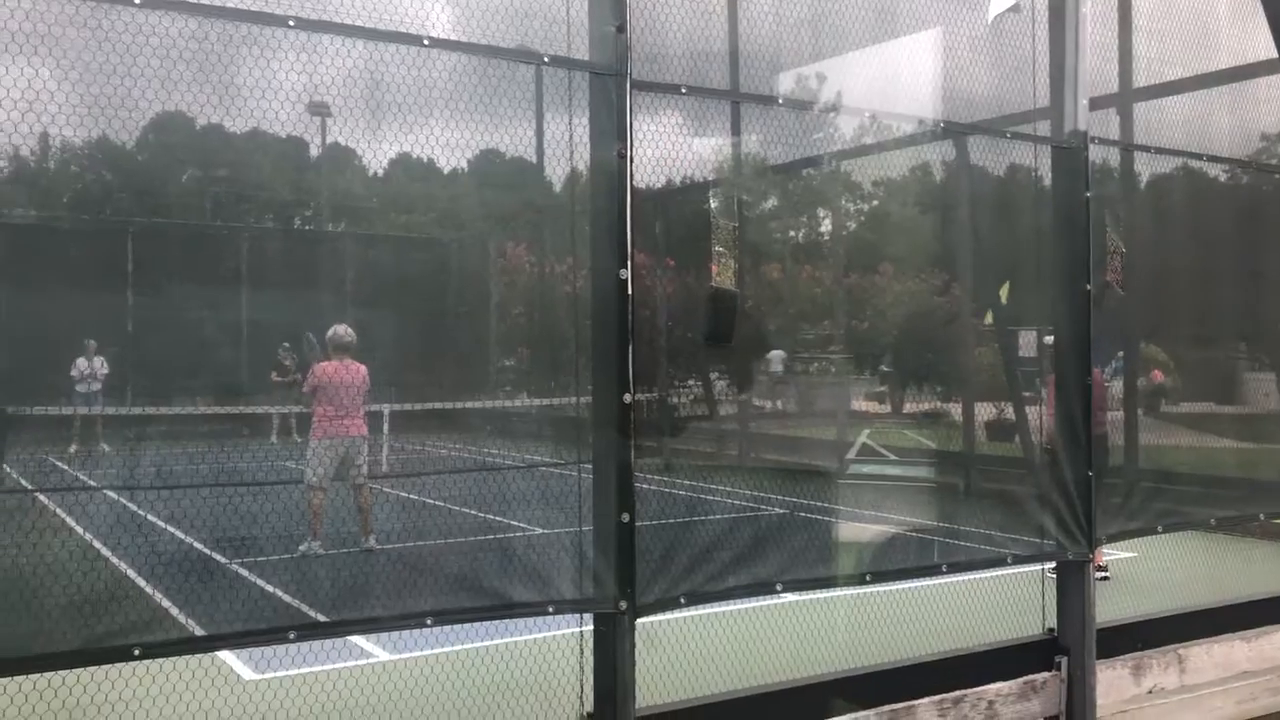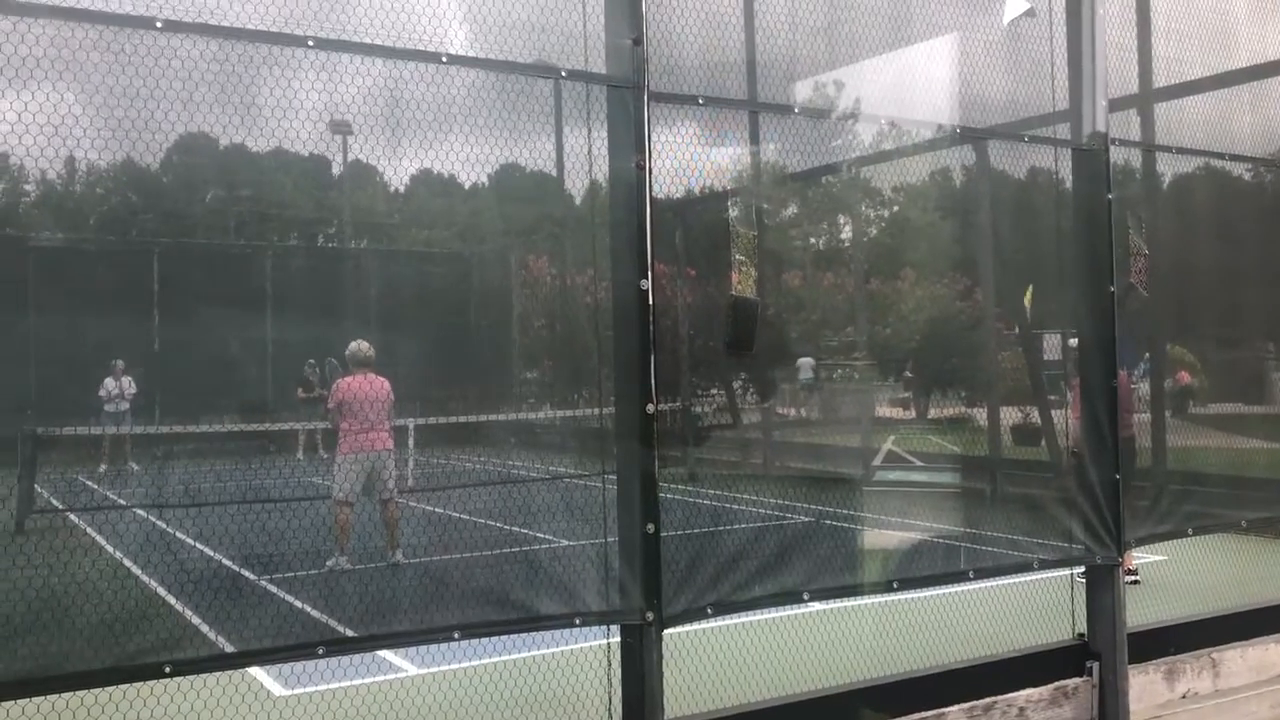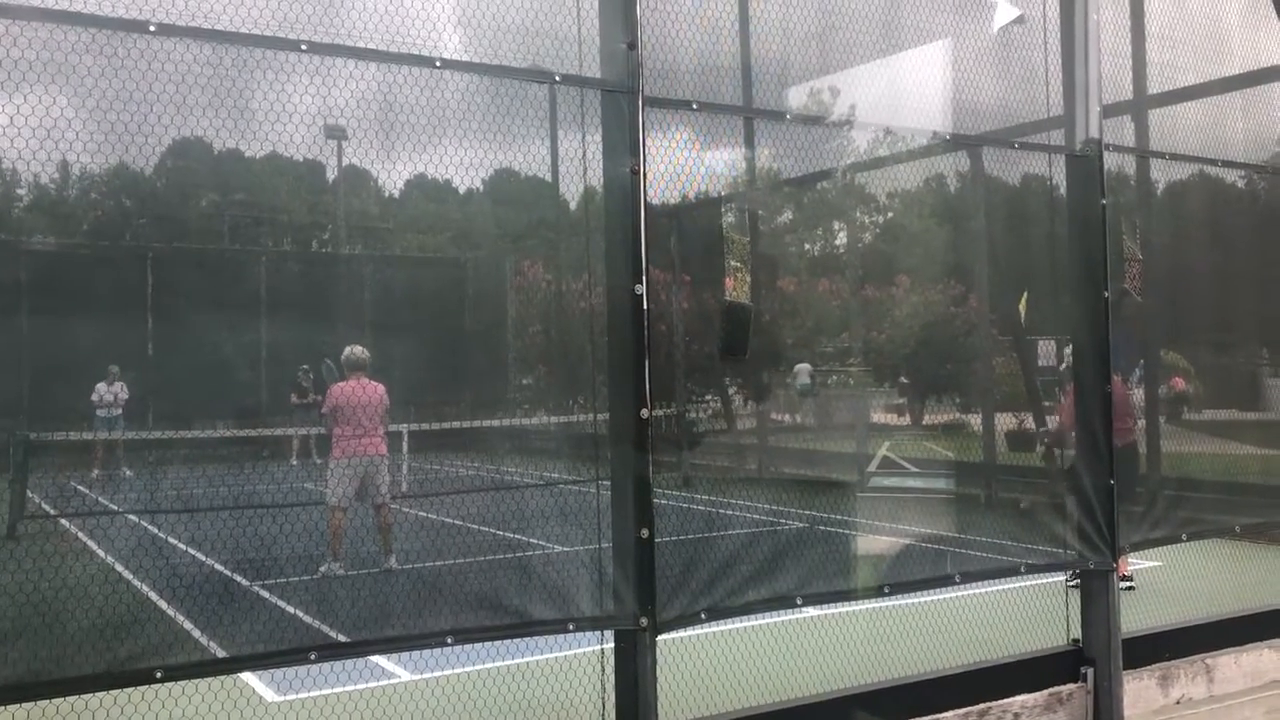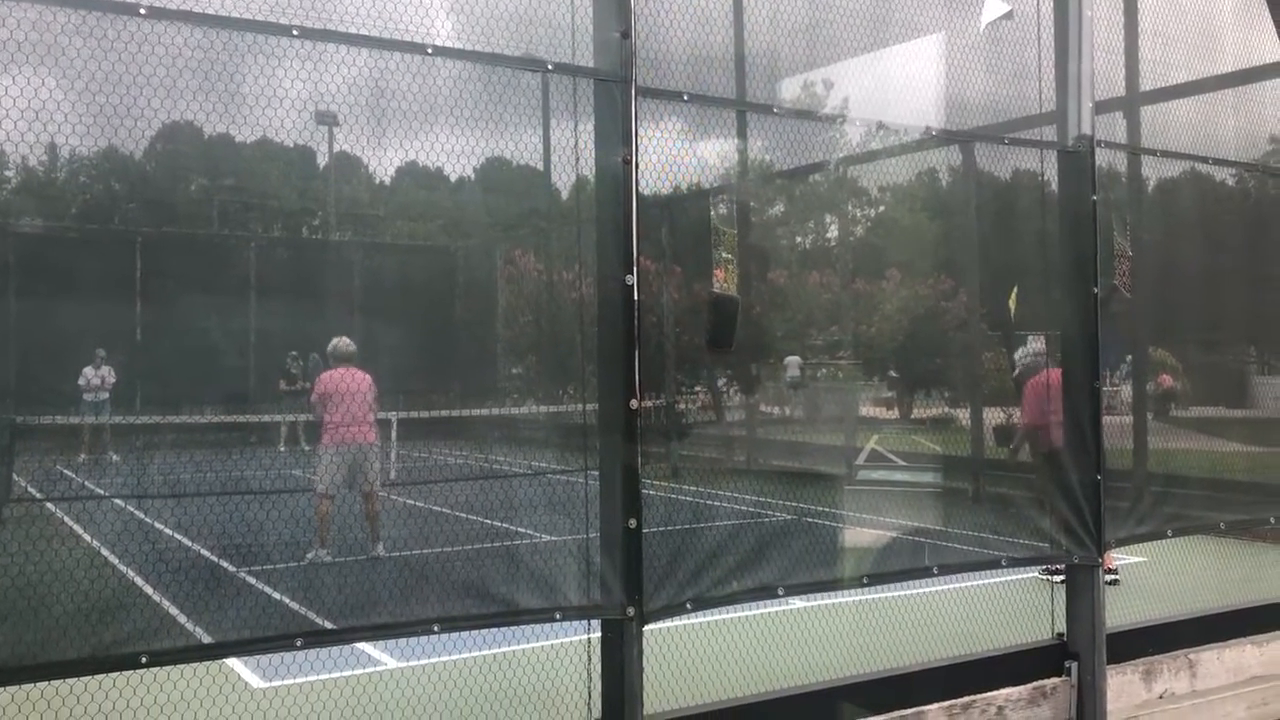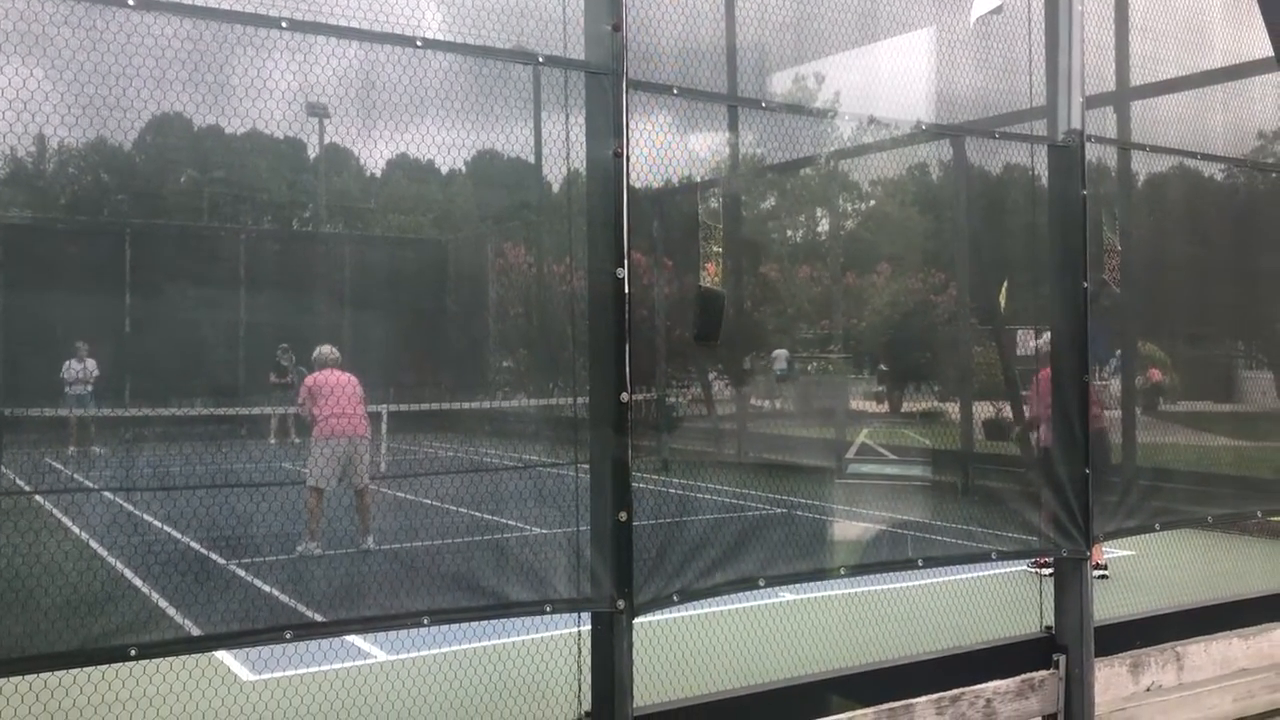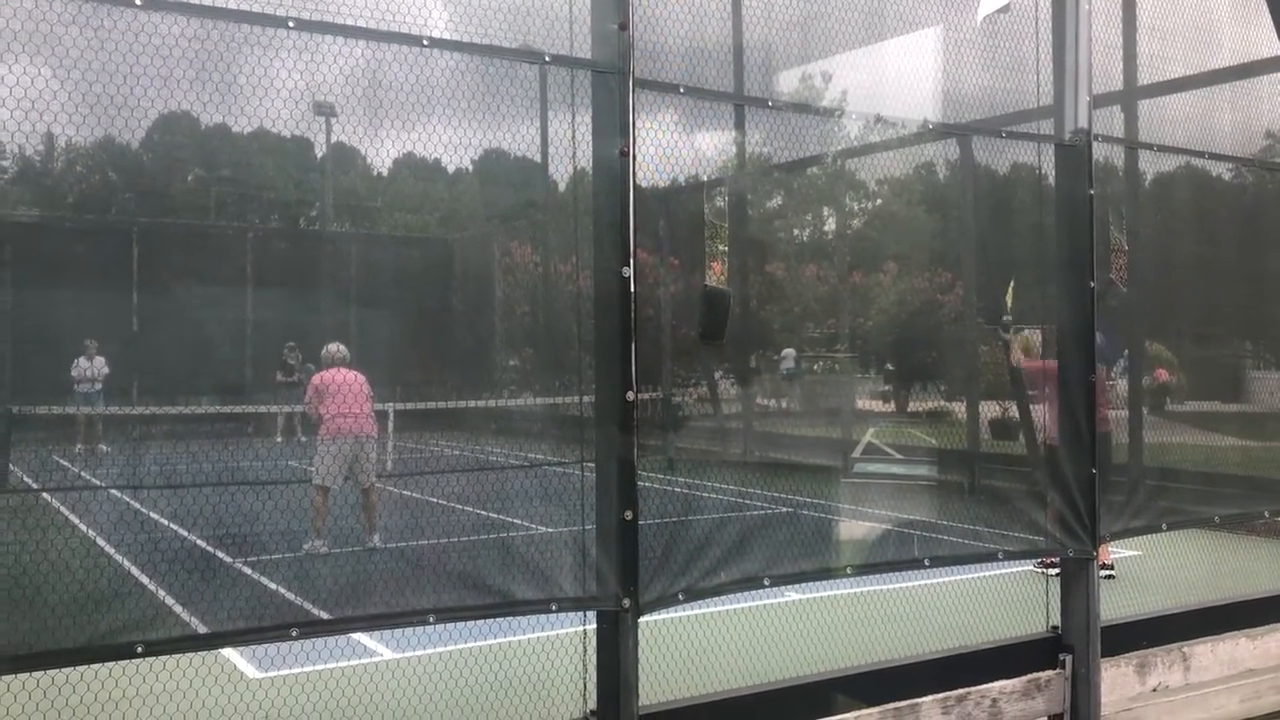
dt=0.7s
person 1, frame 1
left shoulder: (1059, 378)
right shoulder: (1096, 375)
left elbow: (1054, 417)
right elbow: (1102, 410)
left wrist: (1050, 444)
right hip: (1096, 443)
right ankle: (1098, 562)
person 1, frame 2
right shoulder: (1121, 377)
left elbow: (1082, 420)
right elbow: (1128, 411)
left wrist: (1076, 448)
right hip: (1124, 445)
right ankle: (1128, 566)
person 1, frame 3
left shoulder: (1077, 387)
right shoulder: (1117, 381)
left elbow: (1065, 427)
right elbow: (1131, 418)
left wrist: (1048, 444)
right hip: (1127, 451)
right ankle: (1123, 572)
person 1, frame 4
left shoulder: (1034, 385)
right shoulder: (1065, 376)
left elbow: (1030, 426)
left wrist: (1014, 448)
left hip: (1058, 450)
left knee: (1058, 507)
left ankle: (1059, 565)
right ankle: (1108, 565)
person 1, frame 5
left shoulder: (1043, 377)
left elbow: (1038, 417)
right elbow: (1096, 408)
left wrist: (1021, 431)
right hip: (1095, 438)
left ankle: (1047, 558)
right ankle: (1097, 559)
person 1, frame 6
left shoulder: (1055, 370)
right shoulder: (1096, 372)
left elbow: (1022, 364)
left wrist: (1013, 343)
right wrist: (1038, 351)
left hip: (1063, 444)
right hip: (1099, 440)
left ankle: (1053, 559)
right ankle: (1104, 559)
person 2, frame 1
left shoulder: (319, 370)
right shoulder: (362, 371)
left elbow: (309, 400)
left hip: (326, 435)
right hip: (356, 434)
left knee: (316, 487)
right knee: (361, 485)
left ankle: (315, 541)
right ankle: (368, 537)
person 2, frame 2
left shoulder: (341, 386)
right shoulder: (385, 385)
left elbow: (335, 422)
left hip: (352, 450)
right hip: (382, 448)
left knee: (343, 502)
right knee: (389, 500)
left ankle: (342, 556)
right ankle: (395, 551)
person 2, frame 3
left shoulder: (335, 391)
right shoulder: (380, 390)
left elbow: (331, 427)
right elbow: (384, 424)
left hip: (345, 455)
right hip: (376, 453)
left knee: (337, 508)
right knee: (382, 505)
left ankle: (335, 562)
right ankle: (389, 557)
person 2, frame 4
left shoulder: (324, 379)
right shoulder: (367, 379)
left elbow: (319, 415)
left hip: (335, 441)
right hip: (366, 440)
left knee: (324, 495)
right knee: (370, 493)
left ankle: (322, 549)
right ankle: (376, 544)
person 2, frame 5
left shoulder: (310, 380)
right shoulder: (352, 379)
left elbow: (307, 413)
left hip: (328, 434)
right hip: (359, 432)
left knee: (315, 488)
right knee: (362, 487)
left ankle: (312, 542)
right ankle: (367, 538)
person 2, frame 6
left shoulder: (318, 379)
right shoulder: (361, 378)
left elbow: (312, 412)
left hip: (335, 433)
right hip: (366, 432)
left knee: (321, 487)
right knee: (368, 486)
left ankle: (318, 540)
right ankle: (373, 536)
